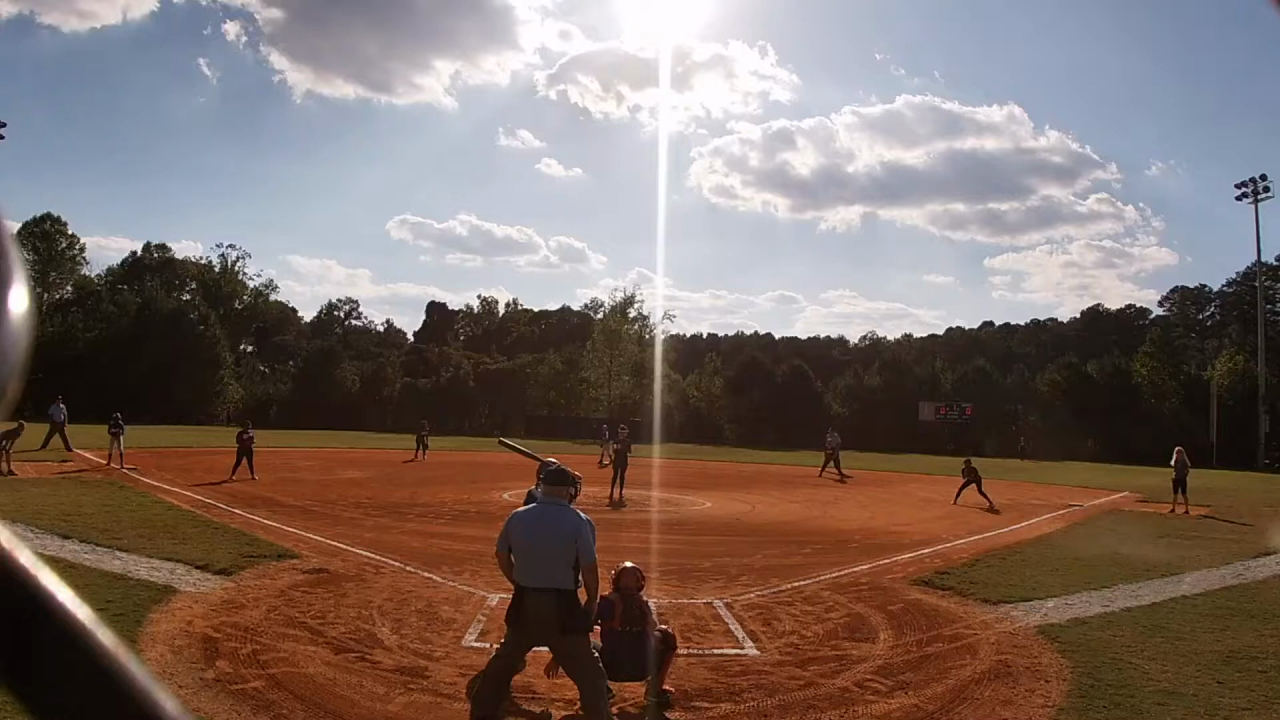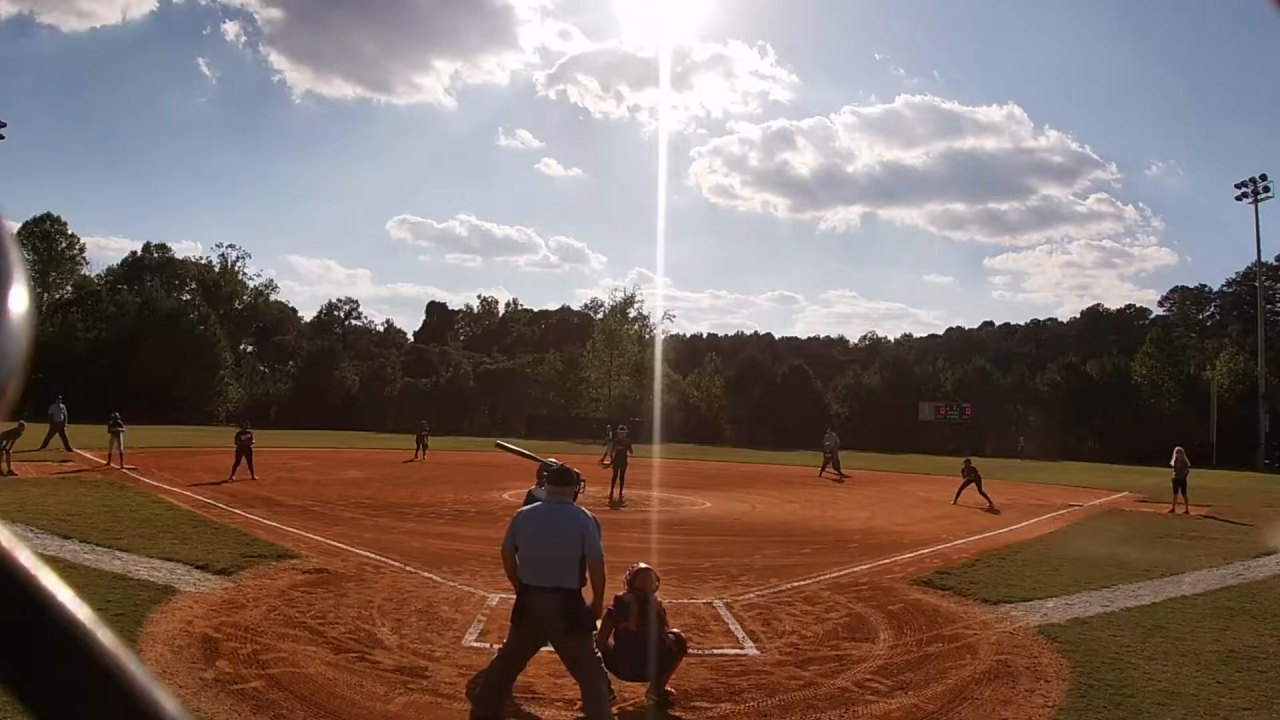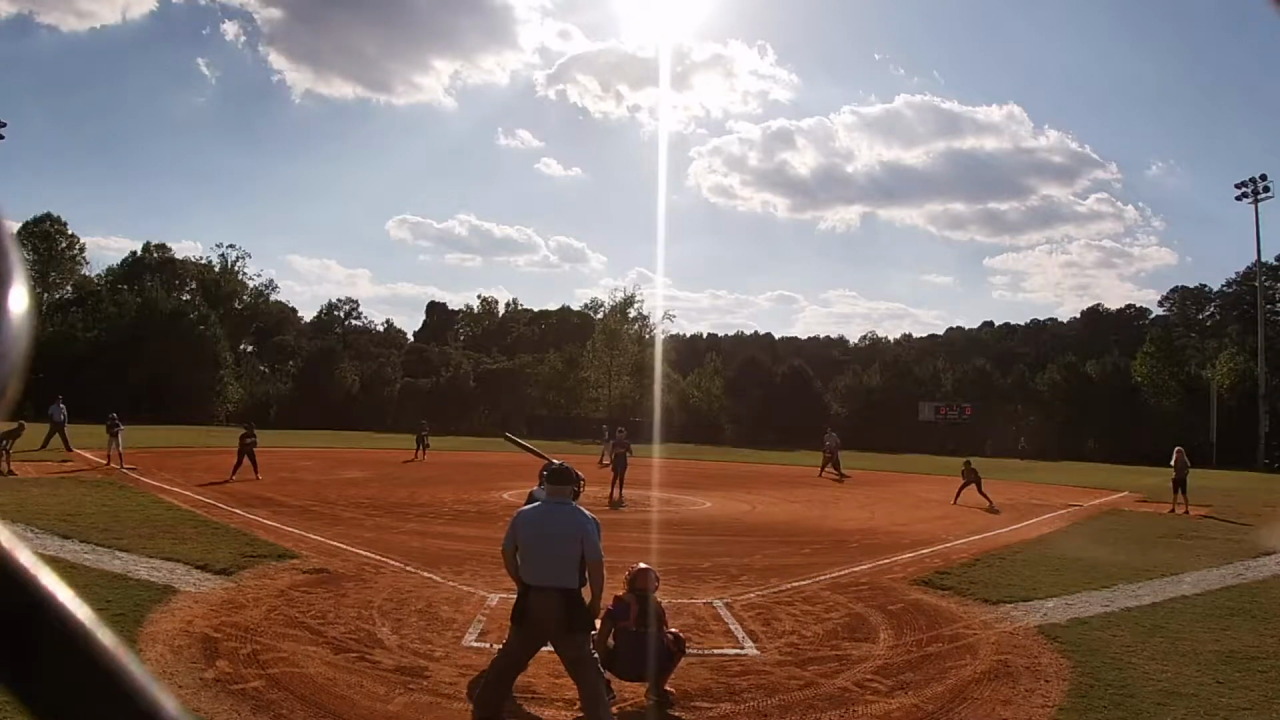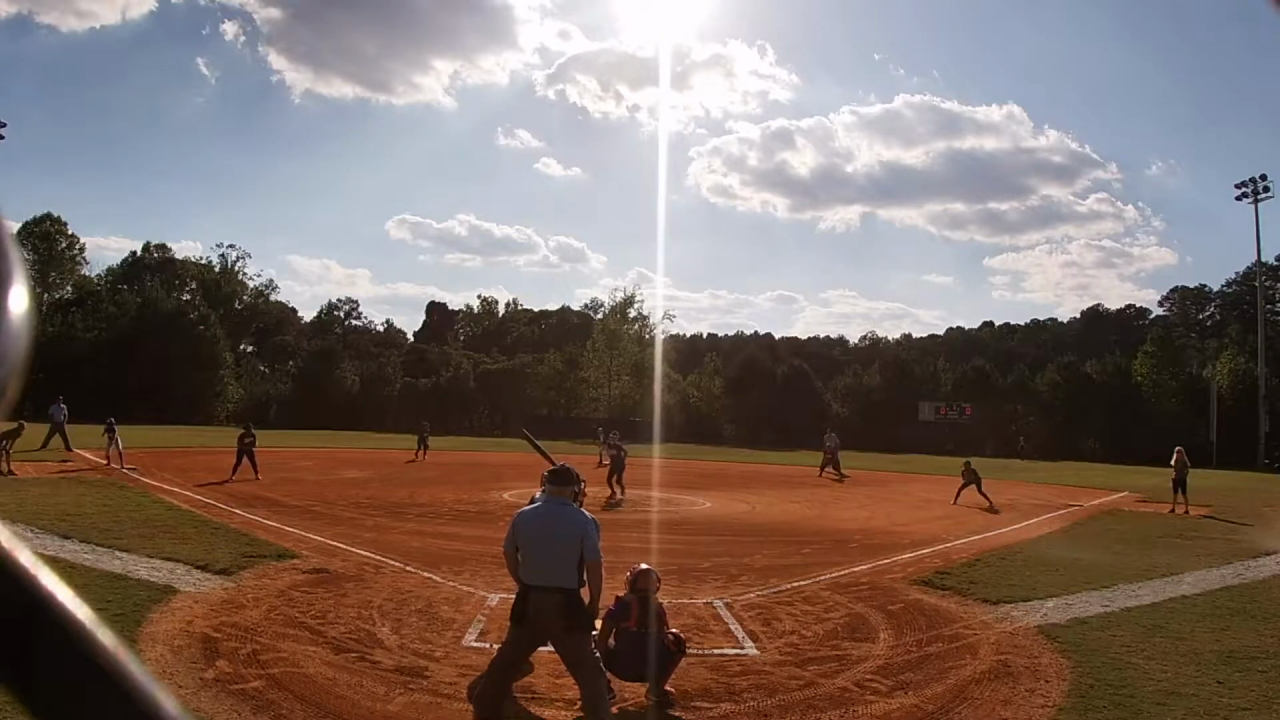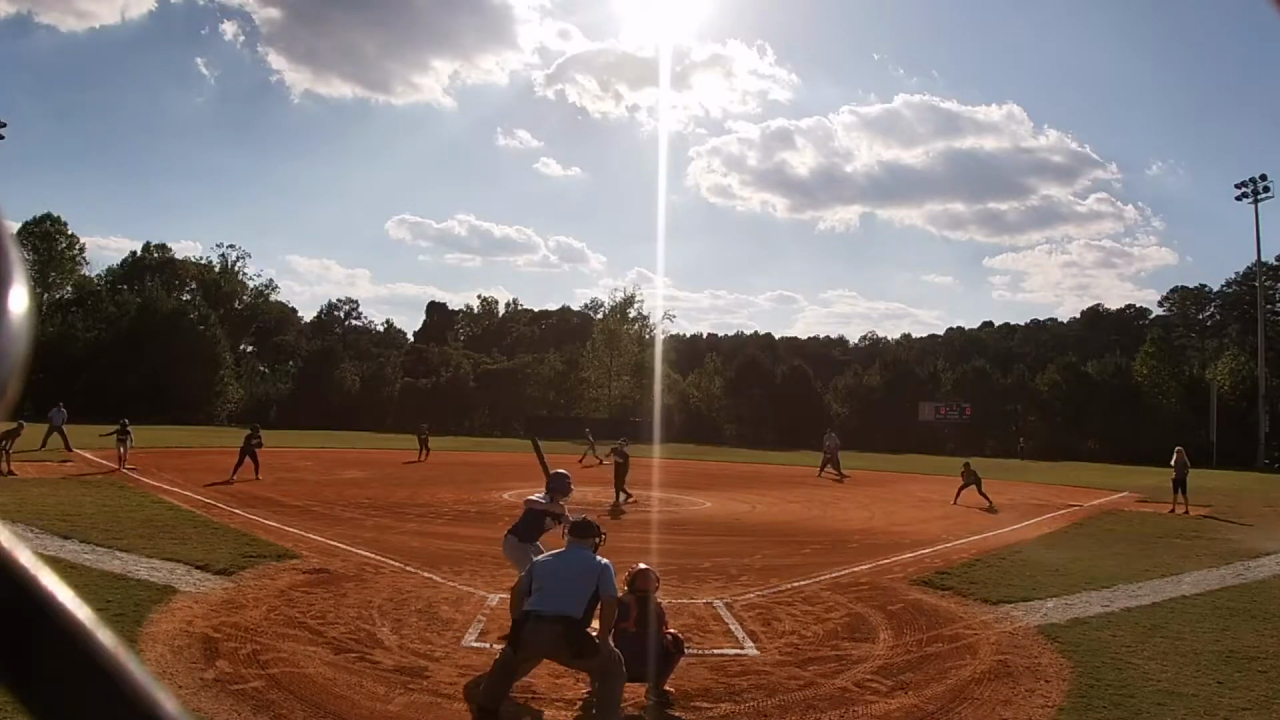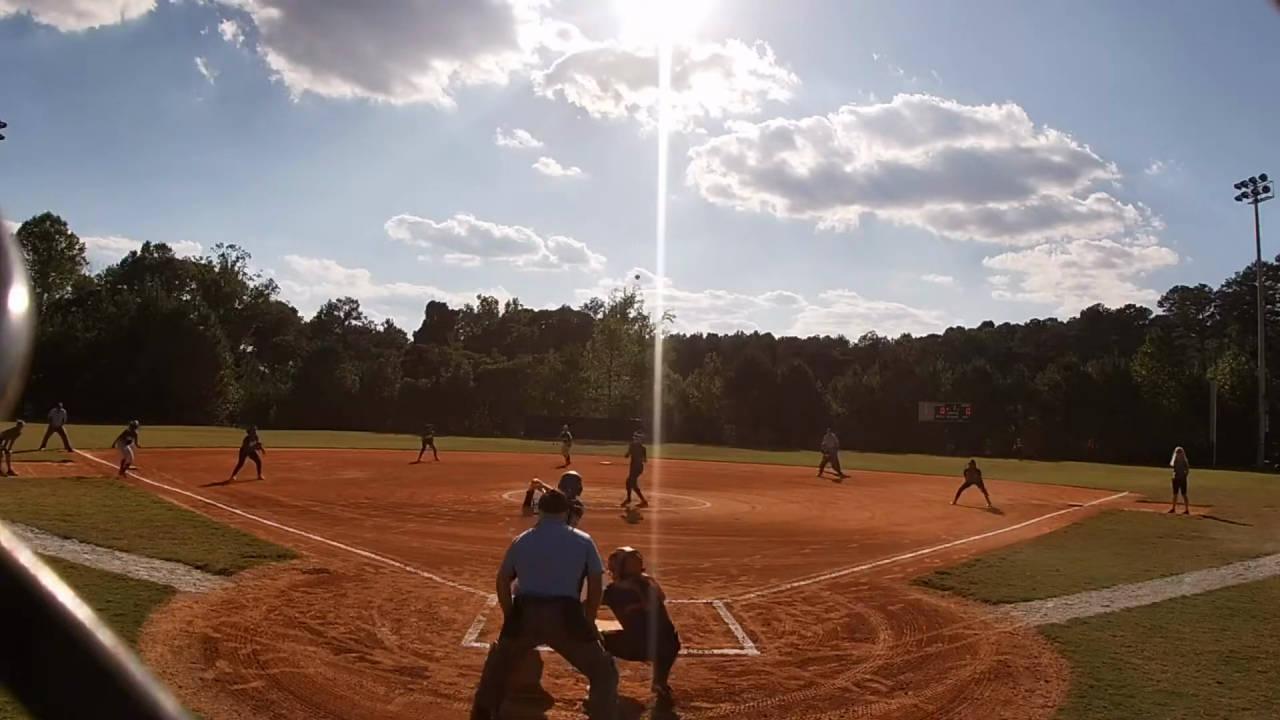
dt=0.7s
person 1, frame 1
left shoulder: (518, 517)
right shoulder: (579, 521)
left elbow: (502, 556)
right elbow: (589, 567)
right wrist: (592, 601)
left hip: (524, 602)
right hip: (562, 604)
left knee: (505, 659)
right knee: (587, 669)
person 1, frame 2
left shoulder: (524, 515)
right shoulder: (584, 519)
left elbow: (507, 555)
right elbow: (596, 565)
right wrist: (598, 601)
left hip: (529, 601)
right hip: (567, 604)
left knee: (508, 660)
right knee: (589, 669)
person 1, frame 3
left shoulder: (523, 515)
right shoulder: (584, 520)
left elbow: (508, 555)
right elbow: (595, 565)
right wrist: (595, 601)
left hip: (529, 601)
right hip: (567, 604)
left knee: (509, 659)
right knee: (586, 669)
person 1, frame 4
left shoulder: (523, 516)
right shoulder: (584, 520)
left elbow: (509, 555)
right elbow: (594, 566)
right wrist: (594, 602)
left hip: (528, 601)
right hip: (566, 603)
left knee: (508, 658)
right knee: (587, 668)
person 1, frame 5
left shoulder: (542, 560)
right shoulder: (601, 565)
left elbow: (517, 593)
right elbow: (610, 603)
left wrist: (519, 631)
right wrist: (603, 638)
left hip: (529, 631)
right hip: (566, 635)
left knee: (508, 658)
right knee: (611, 665)
person 1, frame 6
left shoulder: (521, 540)
right shoulder: (583, 540)
left elbow: (502, 582)
right elbow: (595, 584)
left wrist: (510, 617)
right wrist: (589, 620)
left hip: (525, 615)
right hip: (565, 616)
left knee: (500, 656)
right knee: (602, 668)
